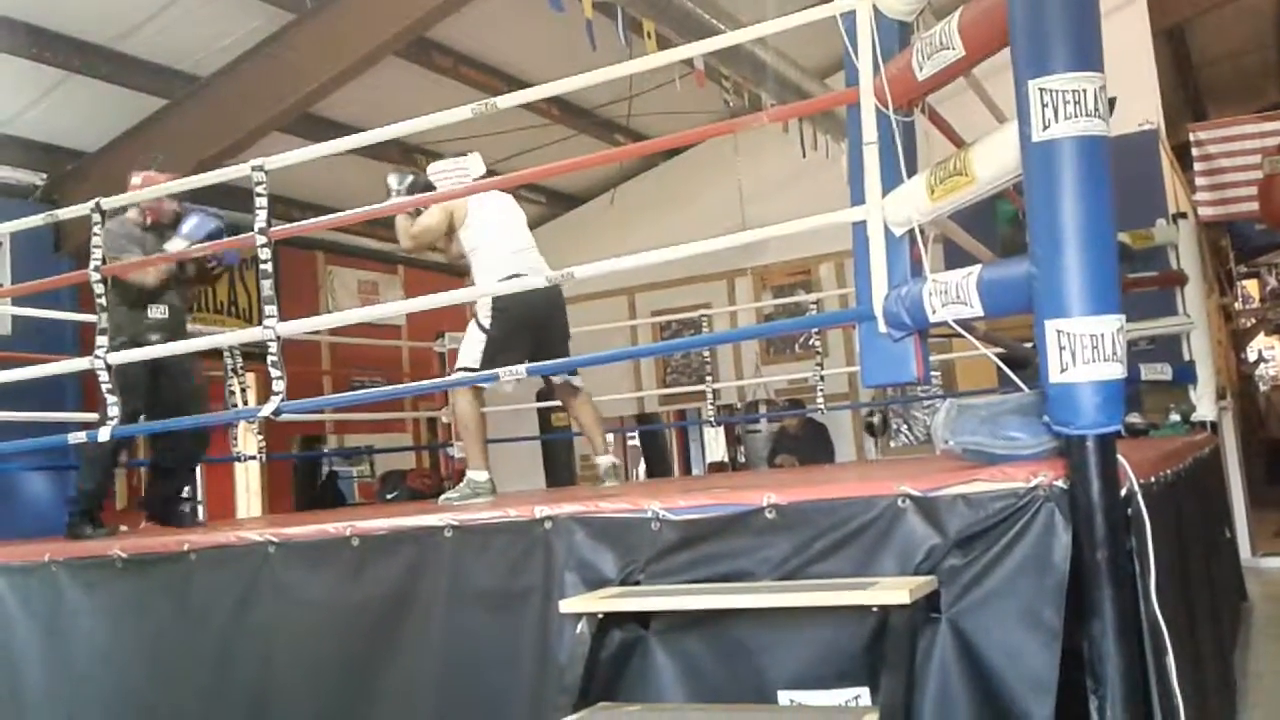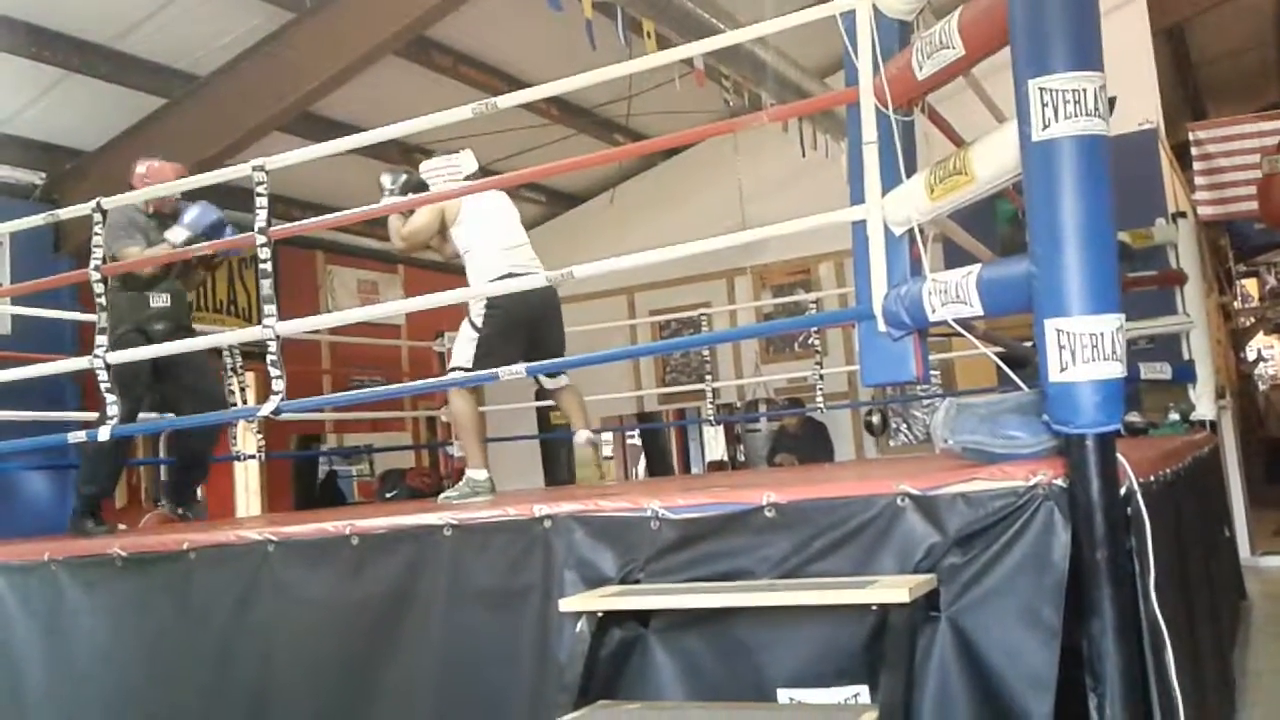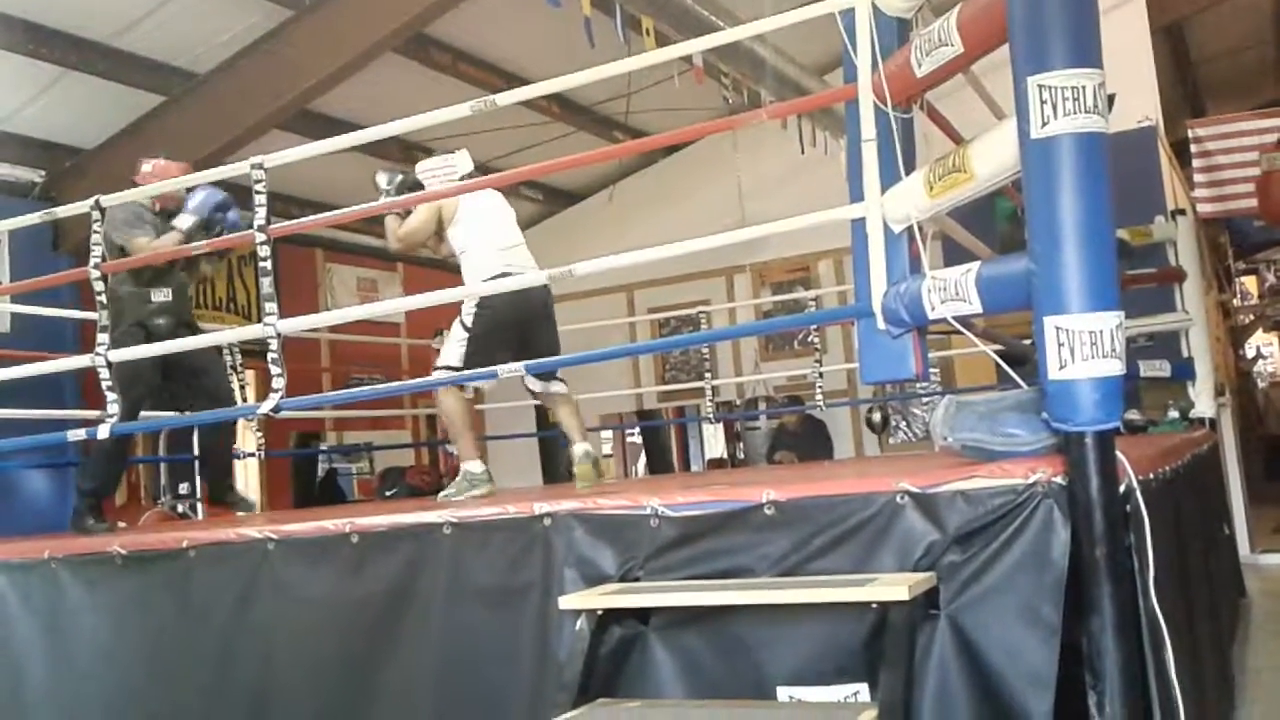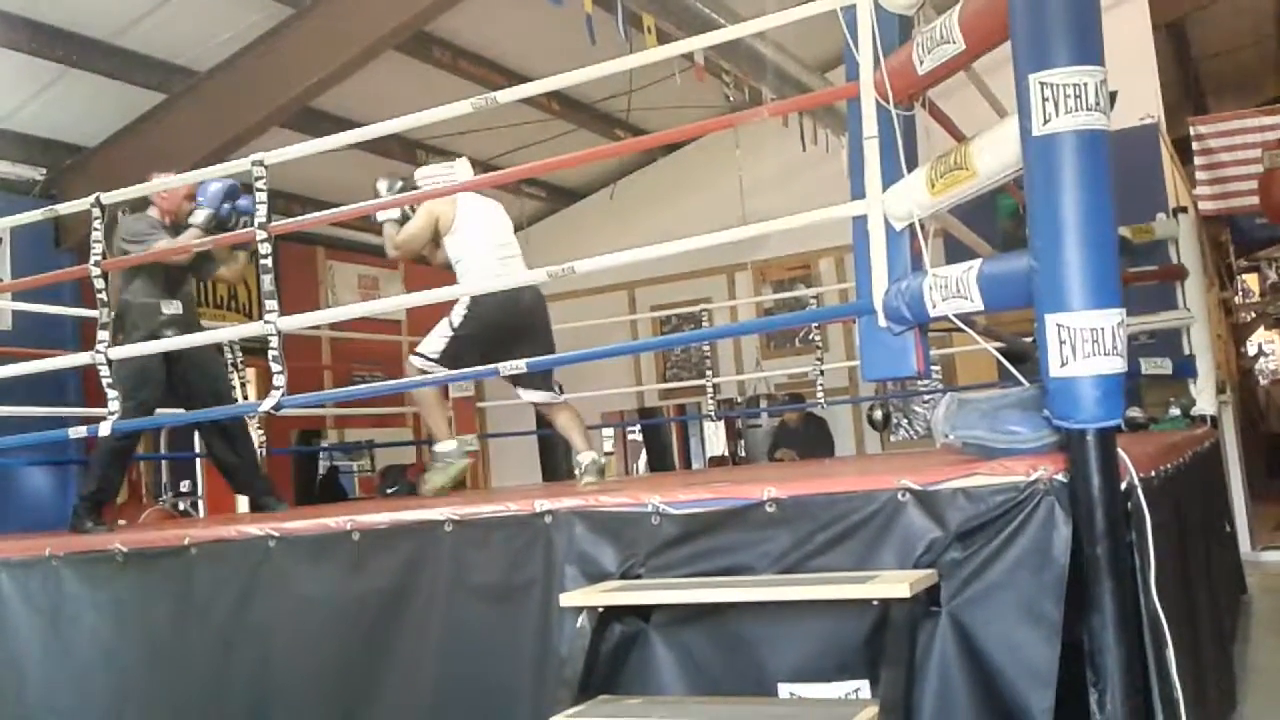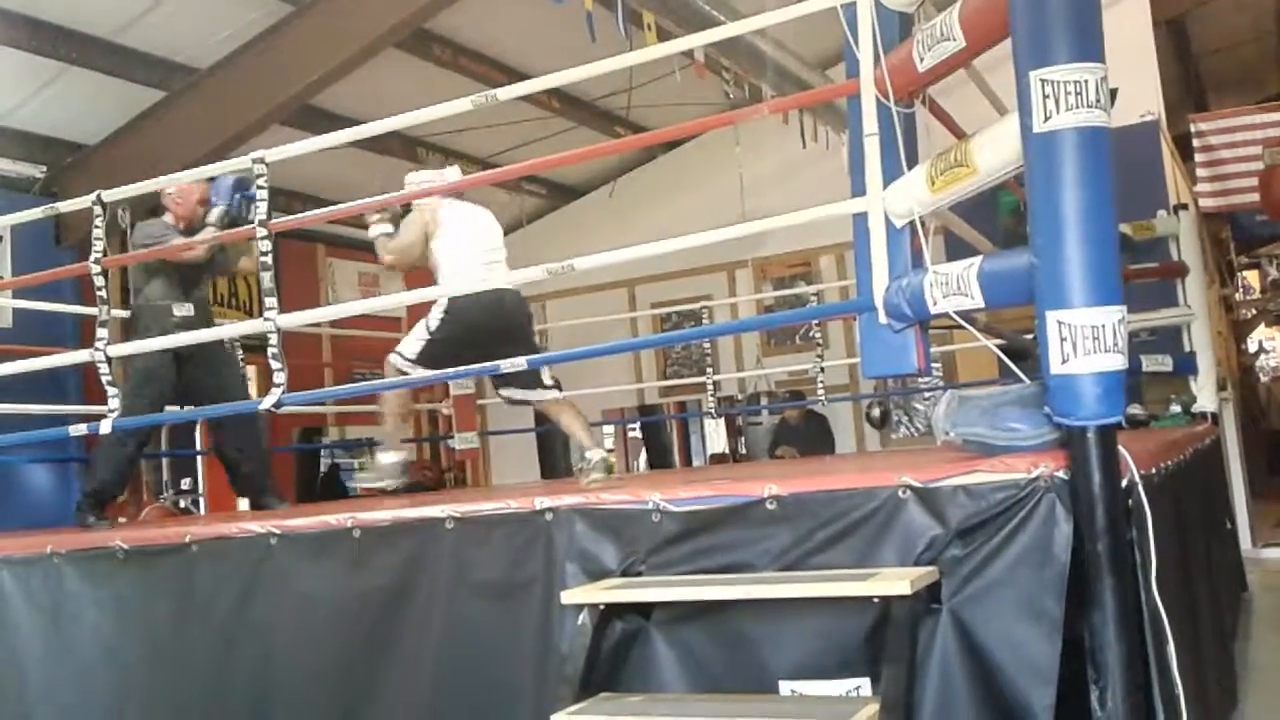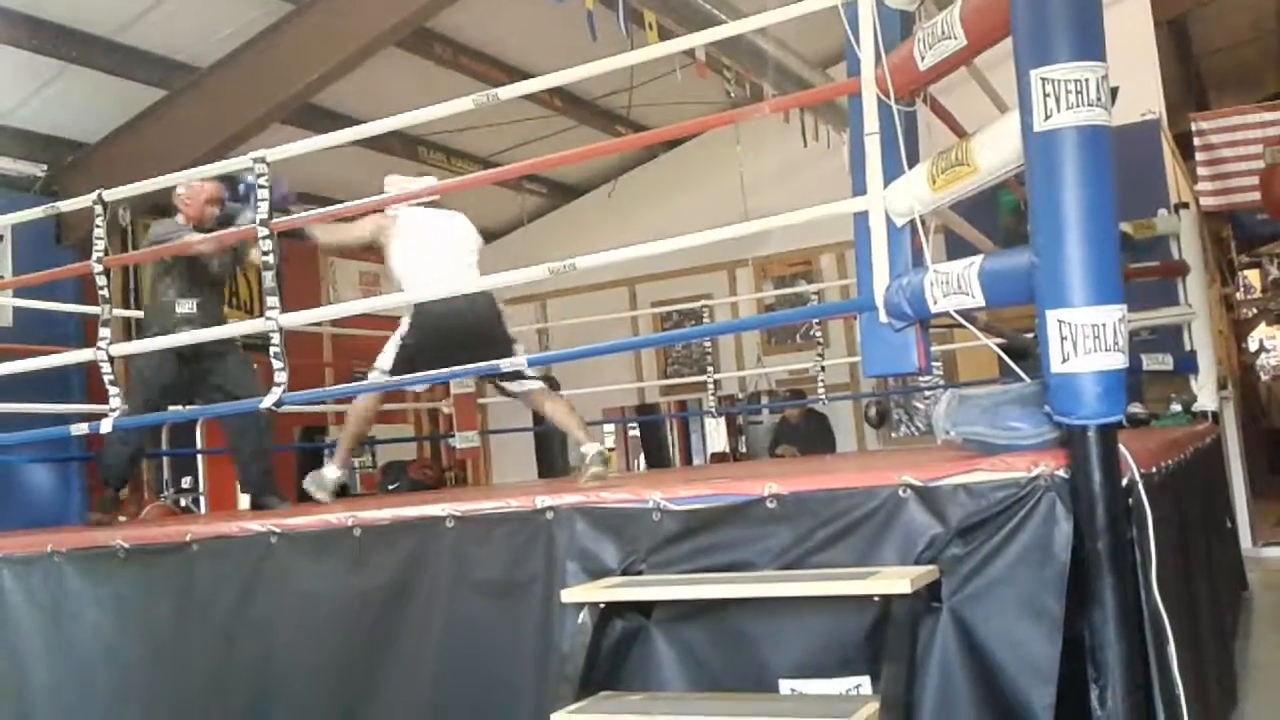
dt=0.1s
person 1, frame 1
left shoulder: (172, 231)
right shoulder: (119, 230)
right elbow: (145, 278)
left wrist: (211, 267)
right wrist: (183, 243)
left hip: (169, 344)
right hip: (128, 343)
left knee: (194, 425)
right knee: (115, 424)
left ankle: (163, 503)
right ankle: (82, 515)
person 1, frame 2
left shoulder: (175, 219)
right shoulder: (122, 218)
right elbow: (144, 266)
left wrist: (211, 256)
right wrist: (184, 232)
left hip: (175, 332)
right hip: (132, 332)
left knee: (210, 406)
right knee: (121, 419)
left ankle: (182, 493)
right ankle: (86, 510)
person 1, frame 3
left shoulder: (178, 222)
right shoulder: (123, 213)
left elbow: (202, 269)
right elbow: (154, 254)
left wrist: (224, 234)
right wrist: (191, 218)
left hip: (179, 329)
right hip: (135, 330)
left knee: (219, 402)
right knee: (123, 415)
left ankle: (221, 490)
right ankle: (87, 507)
person 1, frame 4
left shoulder: (189, 234)
right shoulder: (133, 226)
left elbow: (230, 273)
right elbow: (178, 253)
right wrist: (207, 211)
left hip: (187, 339)
right hip: (143, 340)
left knee: (225, 414)
right knee: (126, 421)
left ankle: (258, 495)
right ankle: (88, 510)
person 1, frame 5
left shoulder: (212, 241)
right shoulder: (148, 231)
left elbow: (251, 264)
right elbow: (193, 252)
left wrist: (251, 219)
right wrist: (221, 211)
left hip: (201, 343)
left knee: (239, 413)
right knee: (135, 422)
left ankle: (259, 494)
right ankle: (91, 507)
person 1, frame 6
right shoulder: (162, 231)
left elbow: (263, 255)
right elbow: (204, 246)
right wrist: (236, 214)
left hip: (212, 341)
left knee: (246, 410)
right knee: (139, 416)
left ankle: (261, 492)
right ankle: (107, 491)
person 2, frame 1
left shoulder: (451, 200)
right shoulder: (504, 198)
left elbow: (411, 241)
left wrist: (401, 207)
left hip: (506, 294)
right hip: (546, 290)
left knee: (466, 386)
right knee: (566, 384)
left ankle: (479, 479)
right ankle: (607, 466)
person 2, frame 2
left shoulder: (444, 199)
right shoulder: (498, 196)
left elbow: (403, 241)
right wrist: (430, 231)
left hip: (500, 294)
right hip: (540, 289)
left knee: (461, 385)
right knee: (556, 380)
left ankle: (477, 478)
right ankle: (584, 438)
person 2, frame 3
left shoulder: (442, 199)
right shoulder: (494, 197)
left elbow: (399, 241)
left wrist: (391, 206)
right wrist: (412, 210)
left hip: (494, 294)
right hip: (535, 291)
left knee: (448, 382)
right knee: (549, 386)
left ankle: (474, 472)
right ankle: (582, 451)
person 2, frame 4
left shoulder: (439, 205)
right shoulder: (491, 206)
left elbow: (397, 250)
left wrist: (388, 215)
right wrist: (406, 215)
left hip: (485, 301)
right hip: (529, 299)
left knee: (420, 368)
right knee: (547, 396)
left ankle: (448, 450)
right ankle: (588, 461)
person 2, frame 5
left shoulder: (429, 213)
right shoulder: (484, 215)
left elbow: (394, 259)
left wrist: (380, 229)
right wrist: (404, 231)
left hip: (462, 306)
right hip: (509, 304)
left knee: (397, 369)
right knee: (544, 394)
left ankle: (391, 459)
right ankle: (595, 457)
person 2, frame 6
left shoulder: (389, 223)
right shoulder: (461, 221)
left elbow: (329, 237)
left hip: (430, 313)
right hip: (480, 306)
left knee: (375, 385)
right knee: (531, 389)
left ankle: (334, 472)
right ankle: (592, 452)
